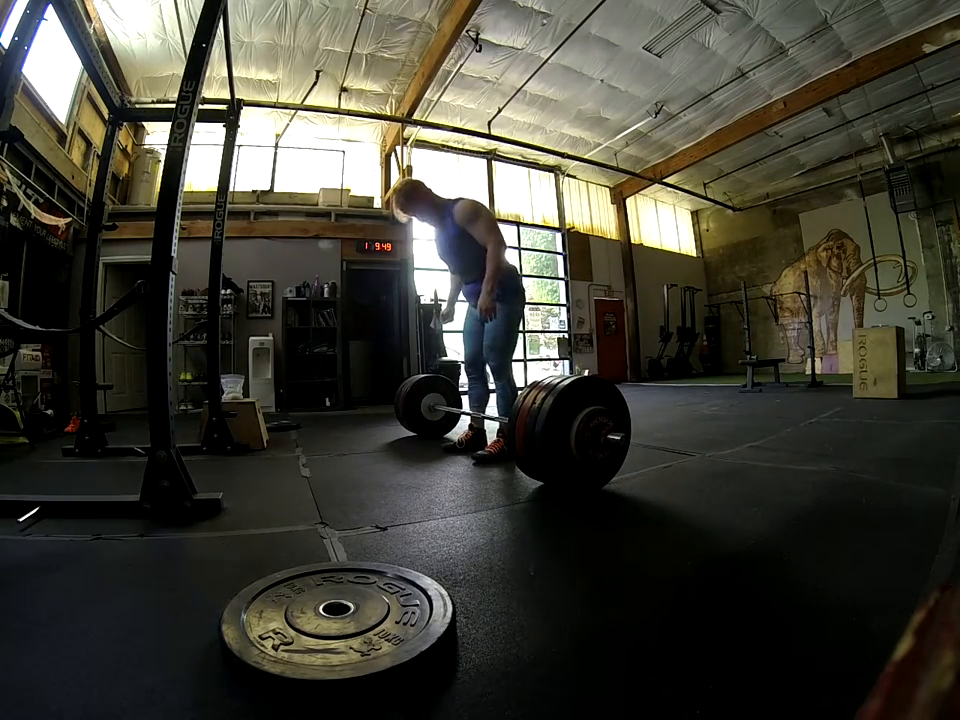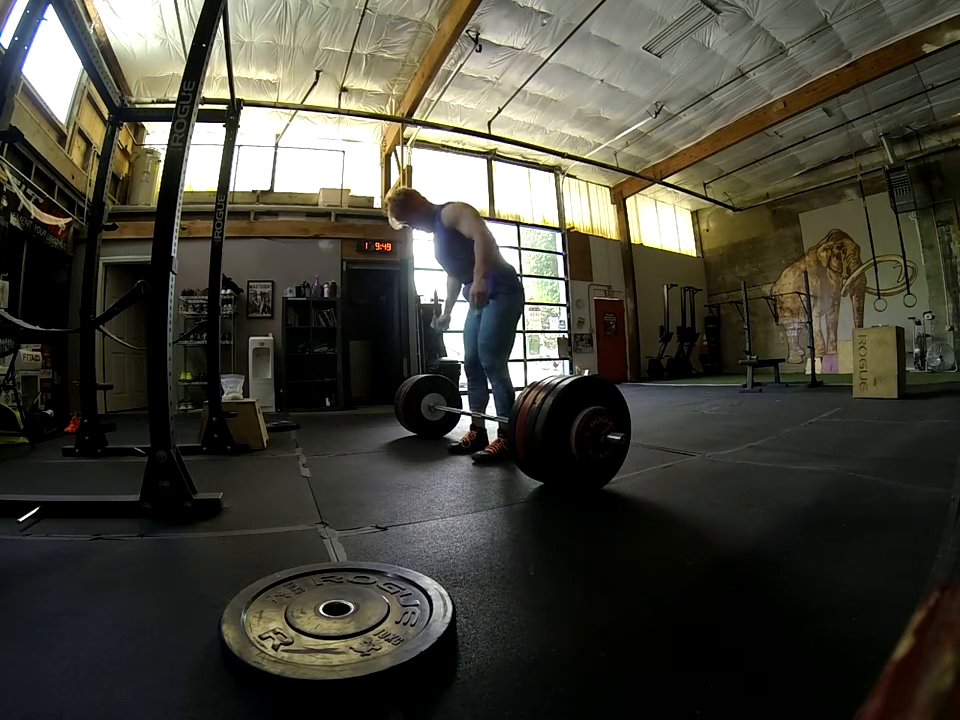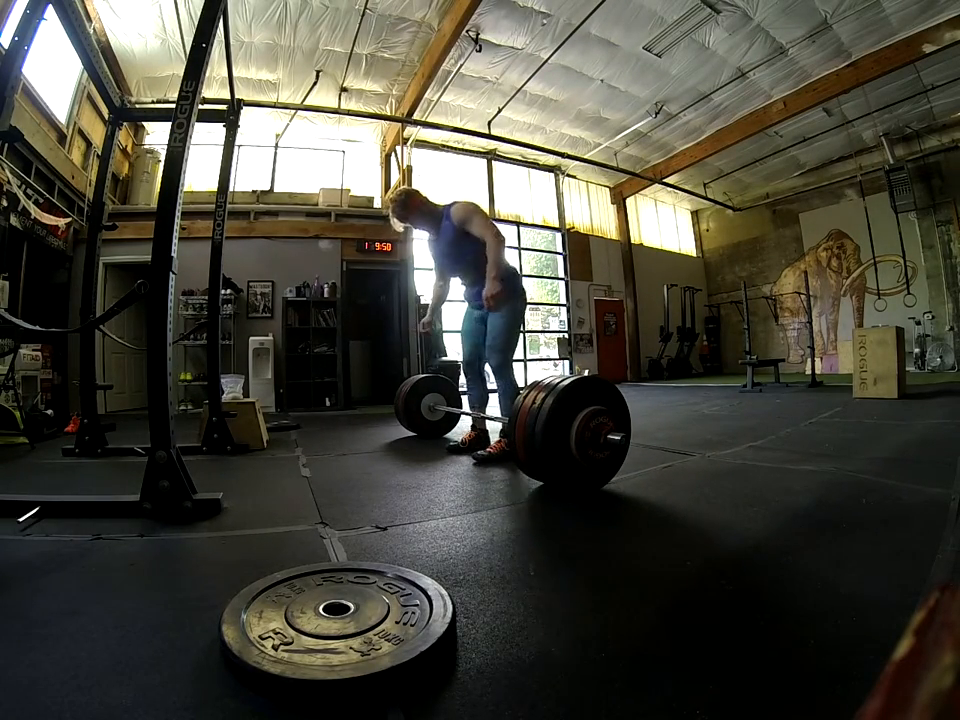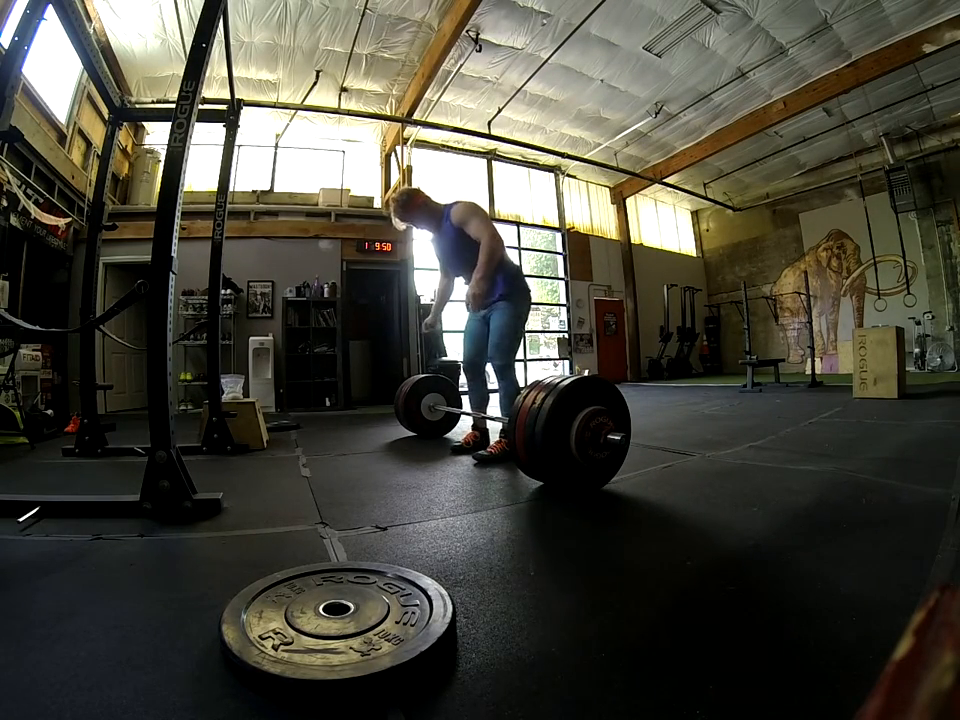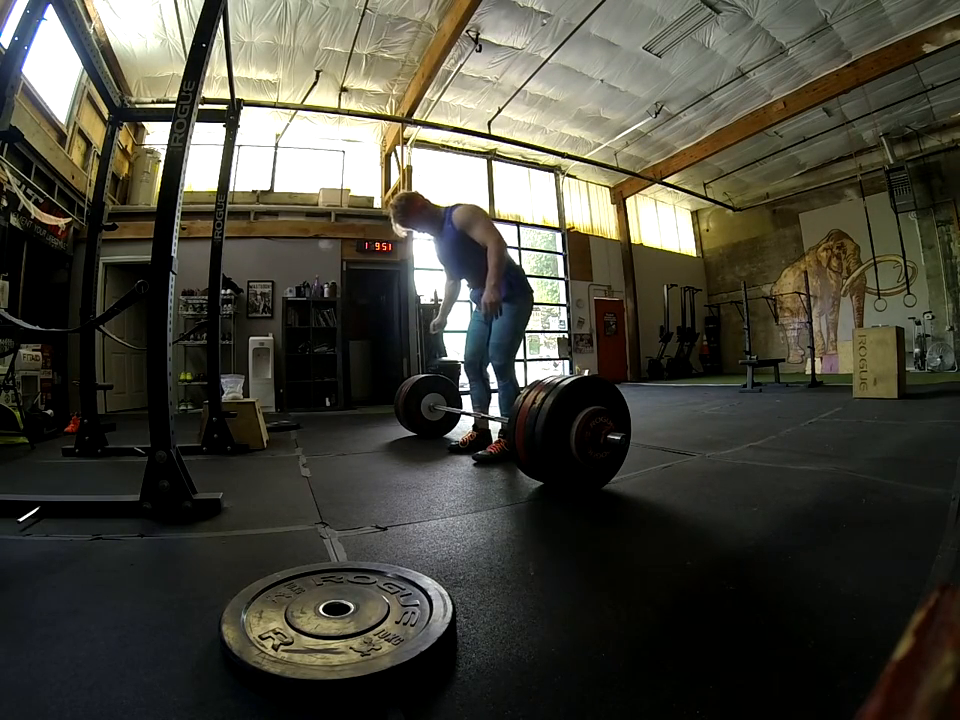
dt=0.4s
person 1, frame 1
left shoulder: (464, 210)
right shoulder: (439, 230)
left elbow: (496, 245)
left wrist: (488, 291)
right wrist: (450, 302)
left hip: (501, 296)
right hip: (475, 302)
left knee: (498, 365)
right knee: (473, 365)
left ankle: (505, 438)
right ankle: (475, 431)
person 1, frame 2
left shoulder: (451, 212)
right shoulder: (438, 235)
left elbow: (481, 235)
left wrist: (479, 280)
right wrist: (446, 311)
left hip: (499, 293)
right hip: (480, 299)
left knee: (492, 364)
right knee: (473, 364)
left ankle: (507, 437)
right ankle: (478, 431)
person 1, frame 3
left shoulder: (460, 212)
right shoulder: (434, 240)
left elbow: (494, 238)
right elbow: (442, 279)
left wrist: (493, 281)
right wrist: (431, 314)
left hip: (504, 296)
right hip: (476, 303)
left knee: (499, 364)
right knee: (471, 365)
left ankle: (509, 438)
right ankle: (478, 431)
person 1, frame 4
left shoulder: (460, 212)
right shoulder: (438, 239)
left elbow: (491, 239)
right elbow: (446, 278)
left wrist: (478, 281)
right wrist: (435, 314)
left hip: (508, 296)
right hip: (481, 302)
left knee: (500, 363)
right knee: (471, 364)
left ankle: (508, 438)
right ankle: (480, 431)
person 1, frame 5
left shoulder: (463, 215)
right shoulder: (439, 241)
left elbow: (496, 243)
right elbow: (453, 280)
left wrist: (492, 288)
right wrist: (442, 315)
left hip: (509, 296)
right hip: (483, 302)
left knee: (500, 363)
right knee: (473, 363)
left ankle: (507, 439)
right ankle: (481, 431)
